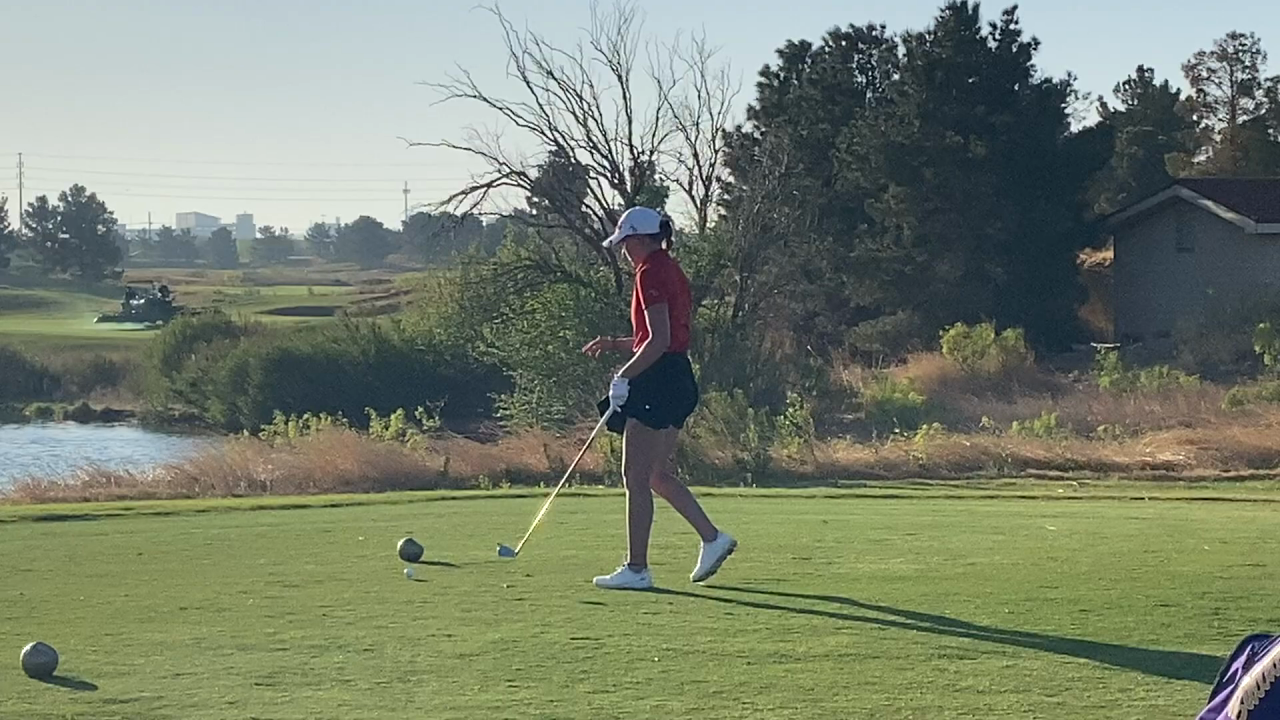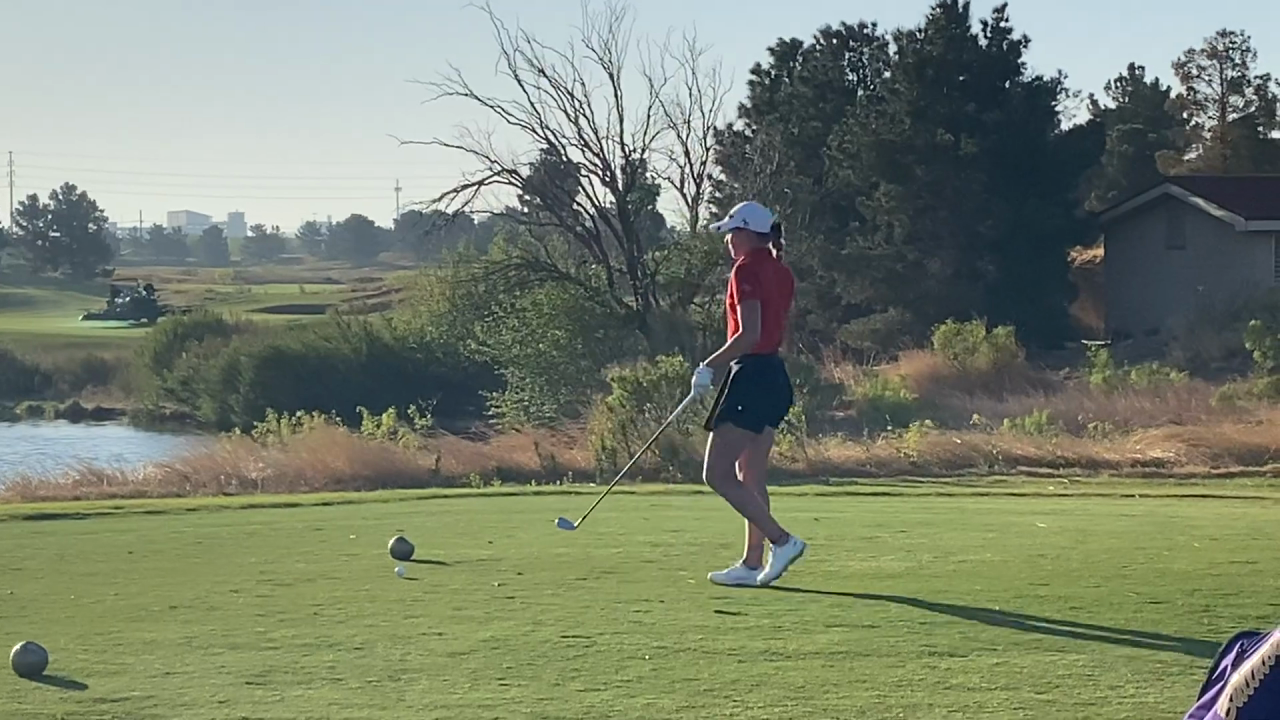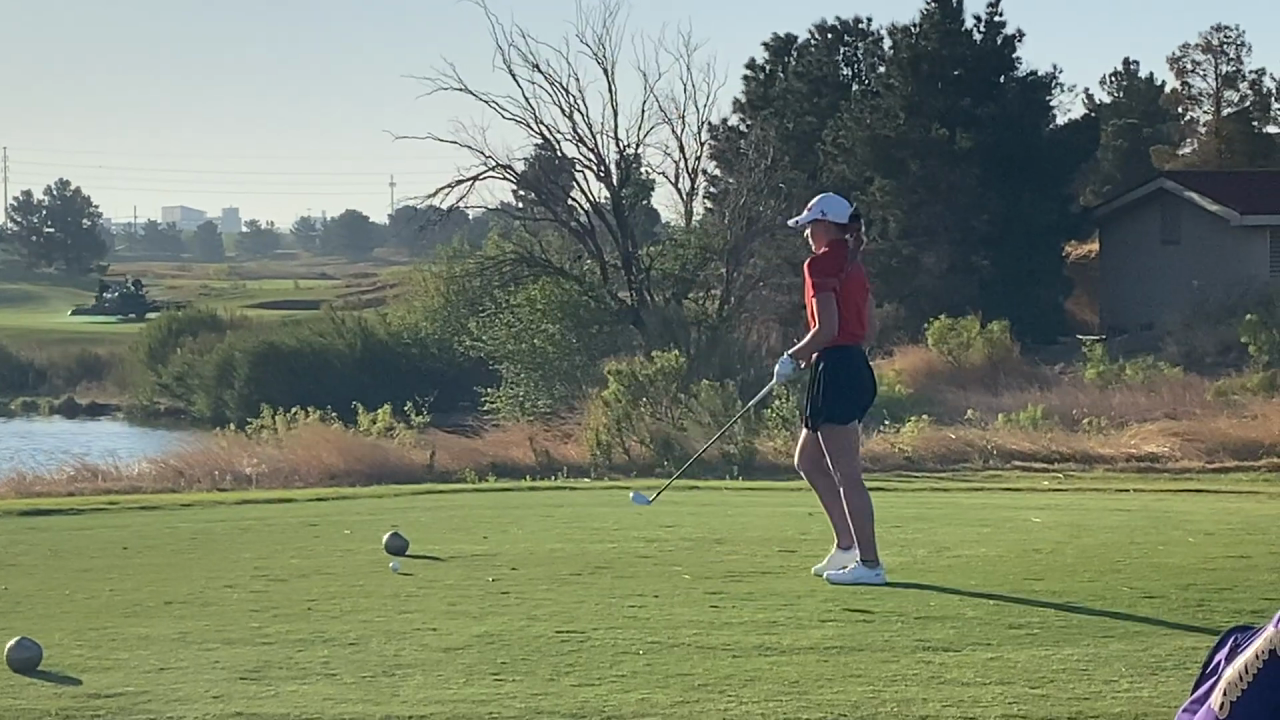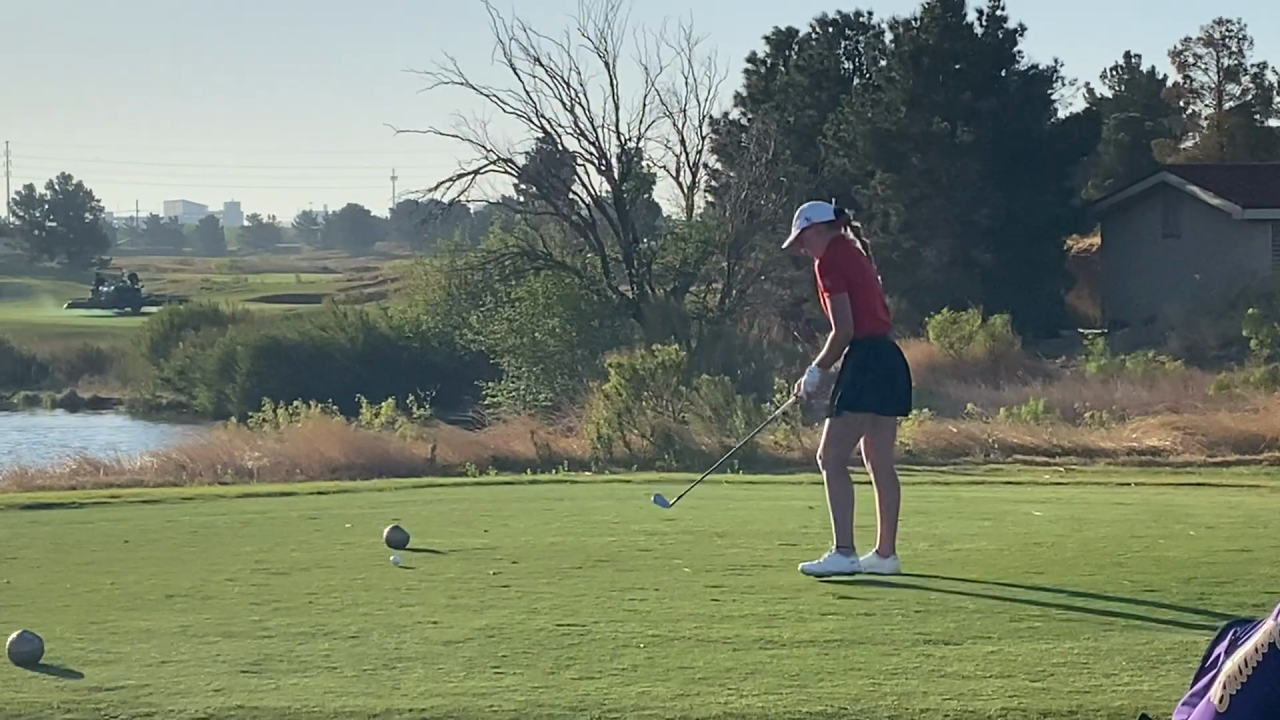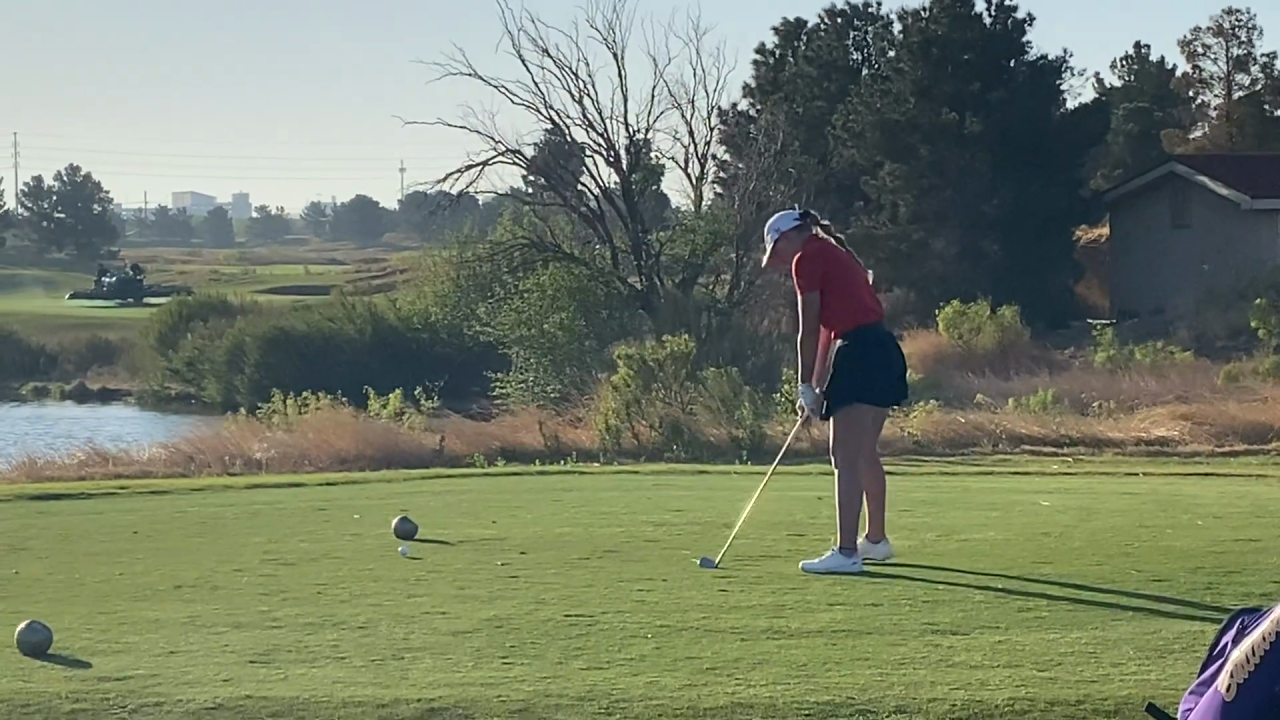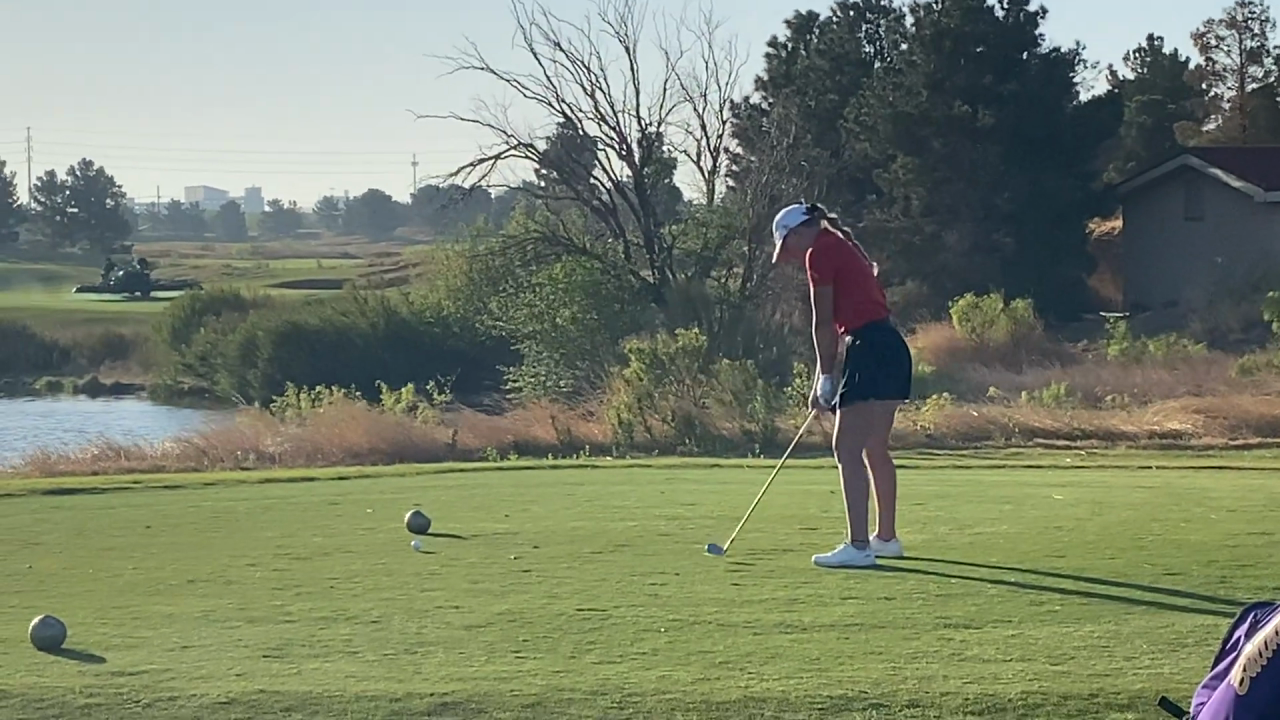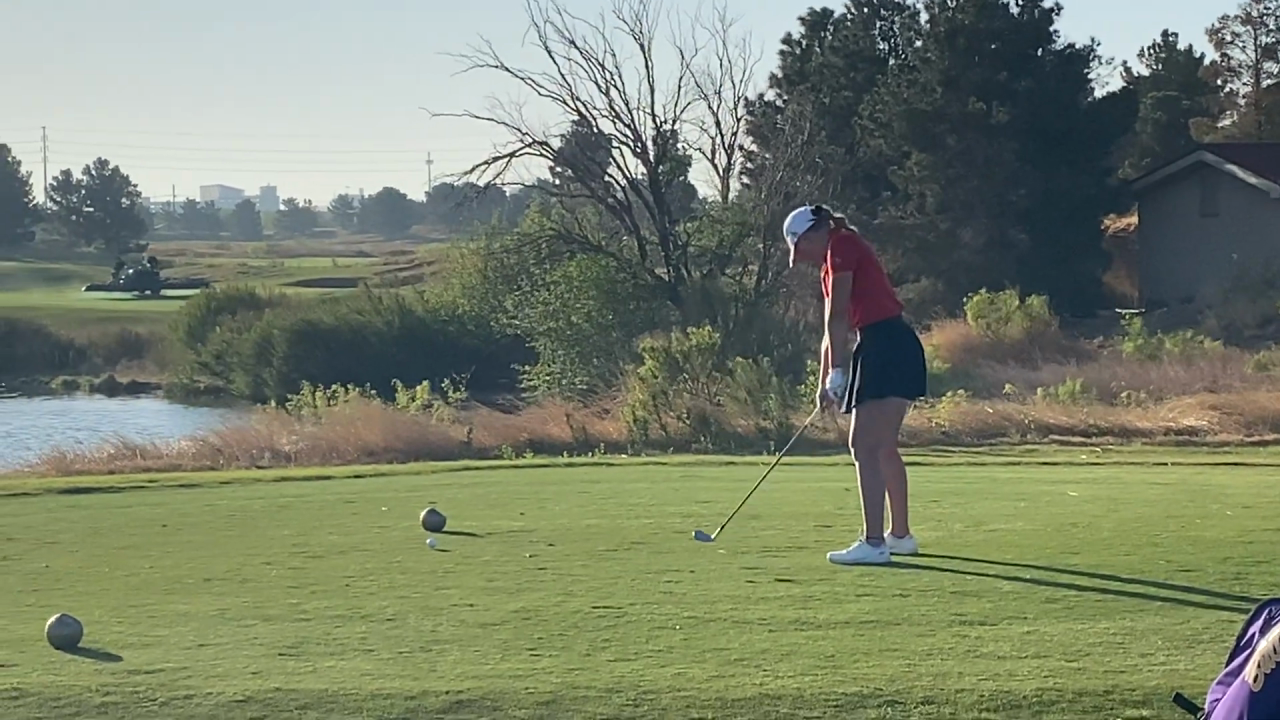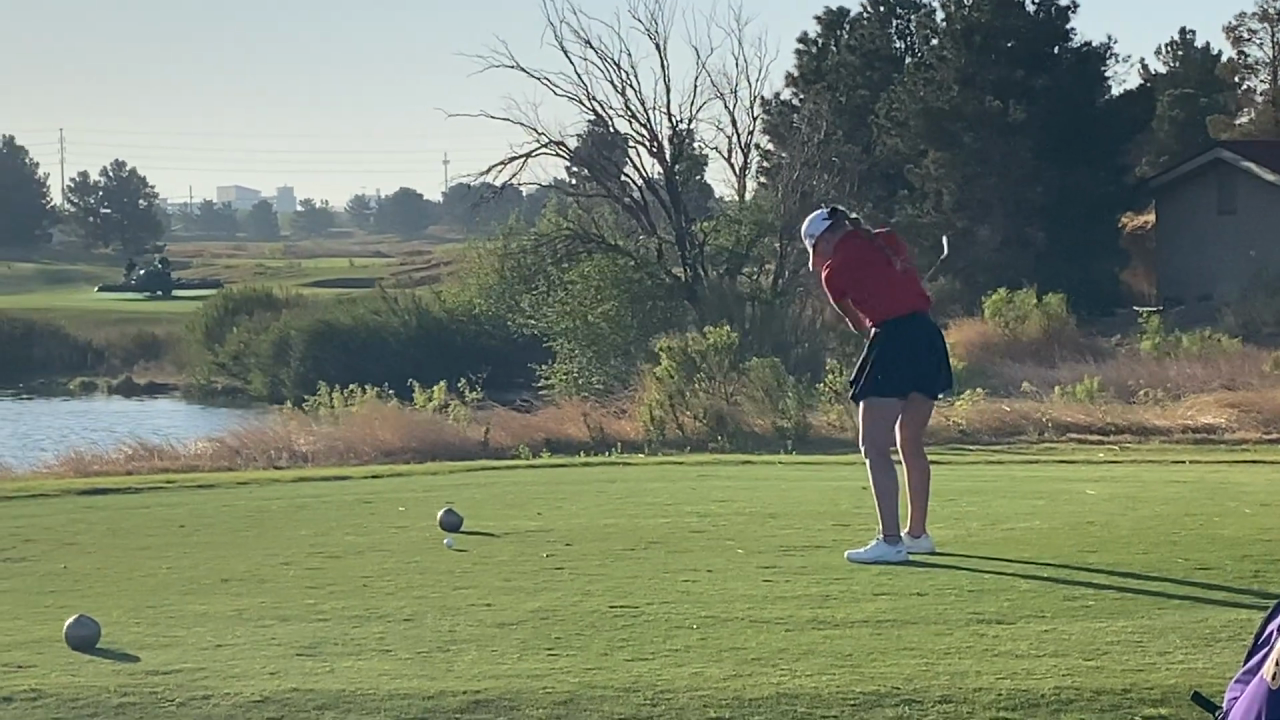
dt=0.5s
person 1, frame 1
left shoulder: (650, 273)
right shoulder: (672, 271)
left elbow: (658, 341)
left wrist: (623, 376)
right wrist: (614, 344)
left hip: (658, 380)
right hip: (677, 377)
left knee: (637, 477)
right knee: (658, 474)
left ankle: (635, 569)
right ankle: (713, 538)
person 1, frame 2
left shoulder: (746, 268)
right shoulder: (780, 271)
left elbow: (749, 335)
left wrist: (708, 367)
left hip: (750, 379)
right hip: (773, 376)
left knee: (718, 473)
right knee: (748, 476)
left ankle: (782, 540)
right ankle: (753, 563)
person 1, frame 3
left shoulder: (820, 263)
right shoulder: (853, 264)
left elbow: (825, 330)
right elbow: (869, 327)
left wrist: (790, 358)
left hip: (836, 370)
right hip: (856, 366)
left knee: (845, 474)
right knee: (808, 460)
left ankle: (869, 563)
right ankle: (847, 547)
person 1, frame 4
left shoulder: (829, 262)
right shoulder: (855, 255)
left elbow: (844, 331)
left wrist: (816, 370)
right wrist: (820, 369)
left hip: (866, 363)
right hip: (888, 360)
left knee: (832, 459)
right knee: (881, 464)
left ankle: (844, 552)
right ankle: (885, 553)
person 1, frame 5
left shoulder: (807, 259)
right shoulder: (833, 254)
left elbow: (809, 331)
left wrist: (806, 389)
right wrist: (817, 388)
left hip: (861, 354)
right hip: (883, 352)
left knee: (845, 457)
right knee: (865, 454)
left ankle: (846, 552)
right ankle: (875, 539)
person 1, frame 6
left shoulder: (820, 253)
right shoulder: (840, 249)
left elbow: (823, 324)
right elbow: (836, 324)
left wrist: (826, 378)
right wrist: (822, 381)
left hip: (870, 351)
right hip: (886, 349)
left knee: (847, 449)
right knee: (875, 450)
left ankle: (858, 546)
right ankle: (886, 537)
person 1, frame 7
left shoulder: (841, 246)
right shoulder: (838, 257)
left elbow: (838, 317)
right elbow: (834, 327)
left wrist: (837, 372)
right wrist: (826, 380)
left hip: (884, 346)
right hip: (897, 346)
left knee: (865, 447)
right knee: (884, 447)
left ankle: (874, 543)
right ankle: (900, 534)
person 1, frame 8
left shoulder: (834, 271)
right shoulder: (888, 240)
left hip: (892, 343)
right hip: (928, 337)
left knee: (874, 447)
right knee: (911, 446)
left ankle: (890, 541)
right ankle: (917, 534)
